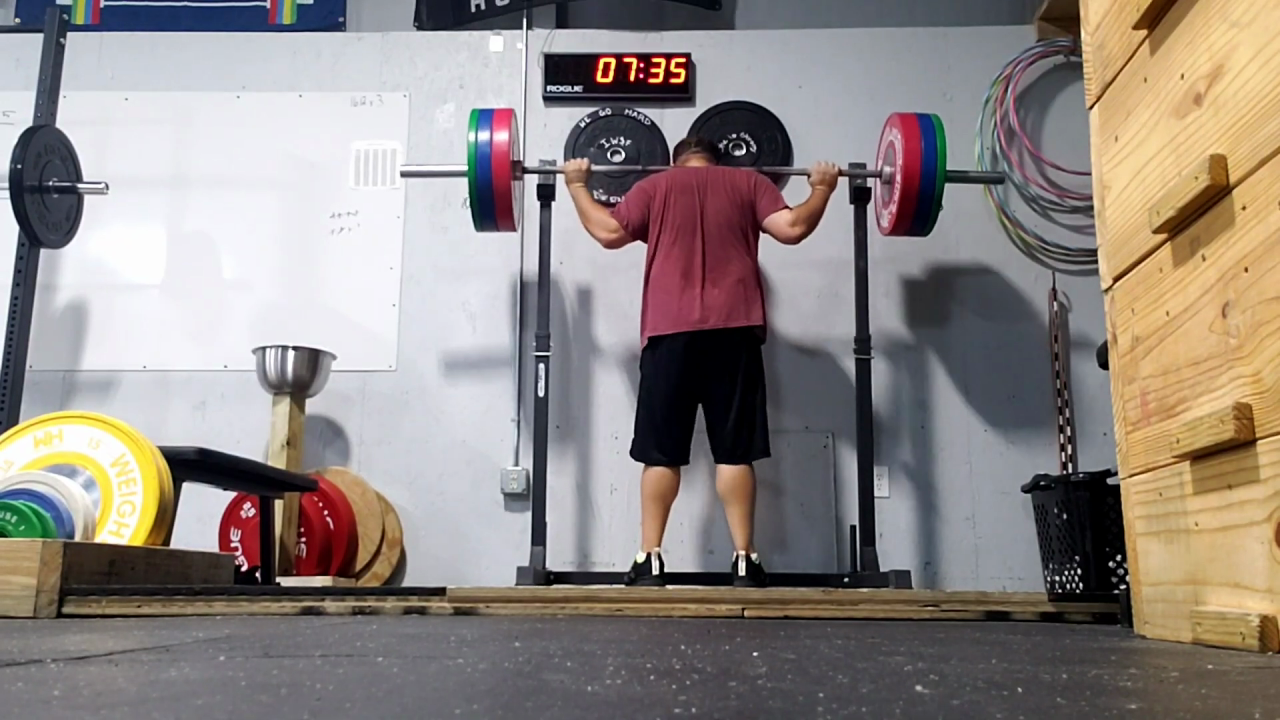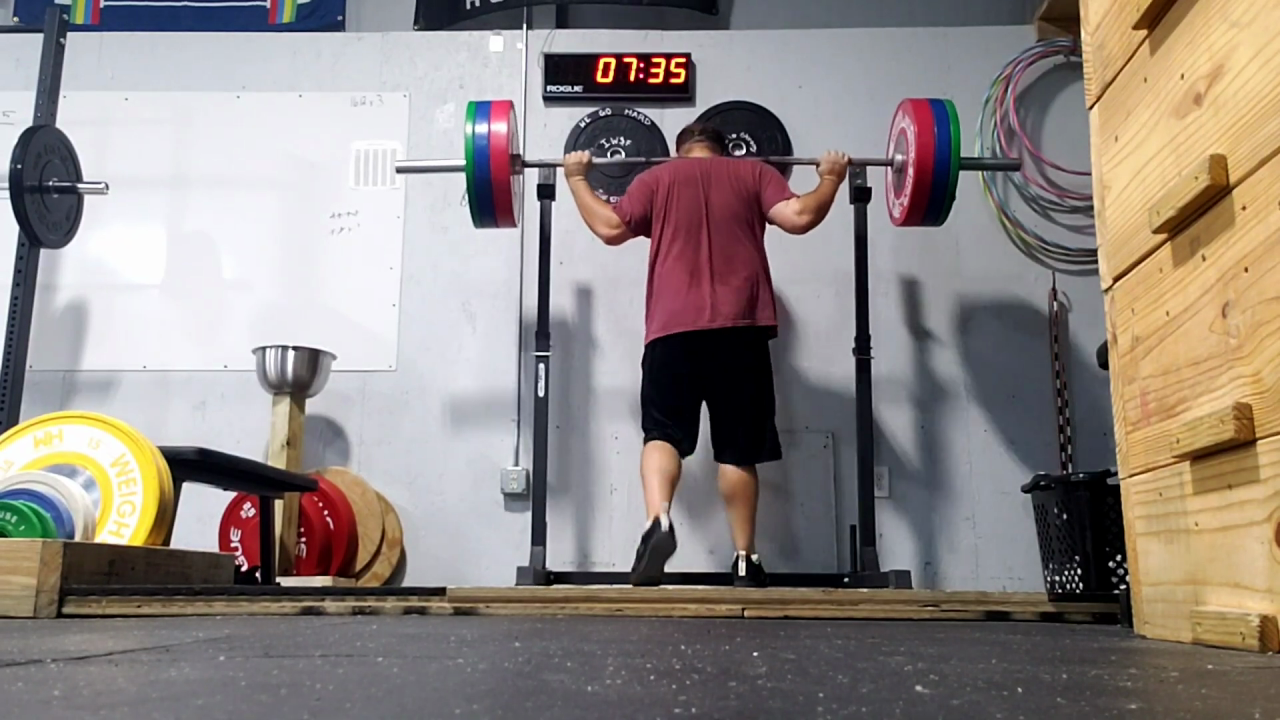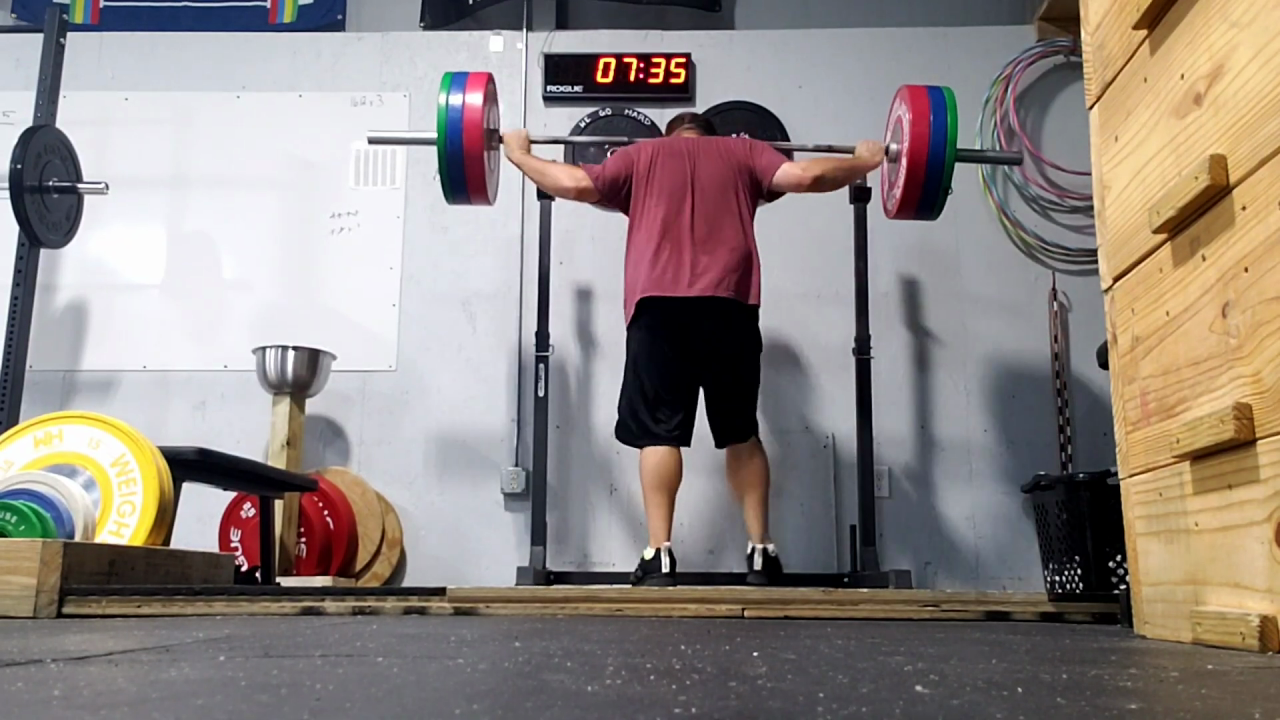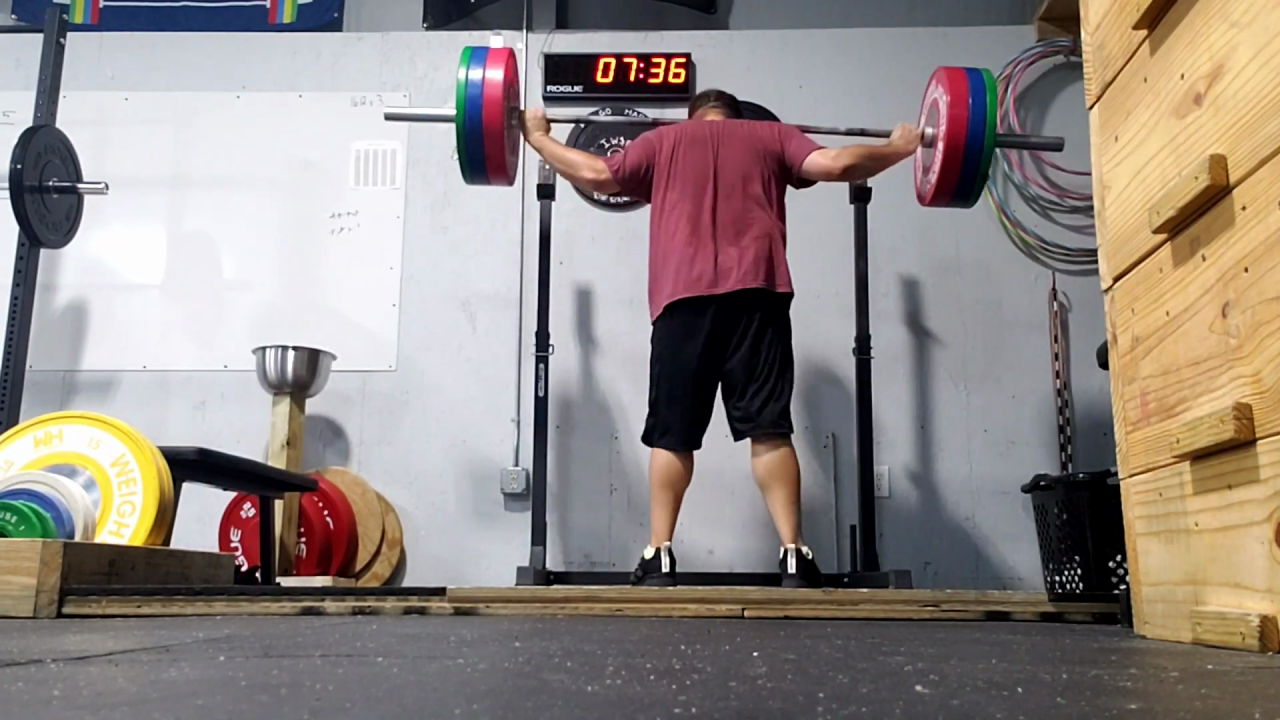
dt=0.4s
person 1, frame 1
left shoulder: (654, 186)
right shoulder: (749, 183)
left elbow: (608, 232)
right elbow: (792, 228)
left wrist: (577, 185)
right wrist: (822, 188)
left hip: (670, 330)
right hip: (733, 329)
left knee: (660, 452)
right knee: (735, 450)
left ankle: (650, 560)
right ankle: (744, 561)
person 1, frame 2
left shoulder: (656, 177)
right shoulder: (754, 173)
left elbow: (609, 228)
right elbow: (800, 217)
left wrist: (577, 179)
right wrist: (832, 178)
left hip: (673, 326)
right hip: (740, 325)
left knee: (662, 434)
right knee: (738, 451)
left ankle: (658, 526)
right ankle: (745, 561)
person 1, frame 3
left shoulder: (641, 155)
right shoulder: (744, 151)
left elbow: (576, 184)
right elbow: (803, 176)
left wrist: (519, 154)
right wrist: (865, 161)
left hip: (659, 300)
right hip: (727, 300)
left knee: (657, 431)
right knee: (740, 433)
left ankle: (659, 556)
right ankle: (761, 550)
person 1, frame 4
left shoulder: (663, 141)
right shoulder: (772, 136)
left elbow: (597, 175)
right elbow: (835, 164)
left wrist: (537, 137)
right wrist: (900, 148)
left hip: (683, 297)
right hip: (755, 294)
left knee: (669, 433)
right knee: (767, 429)
left ankle: (659, 556)
right ankle: (793, 555)
